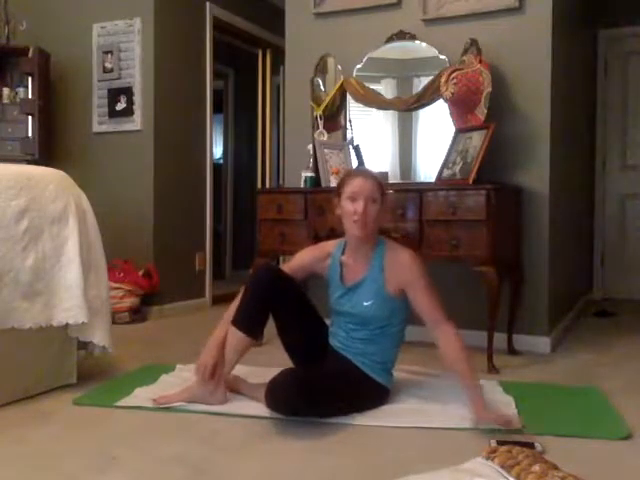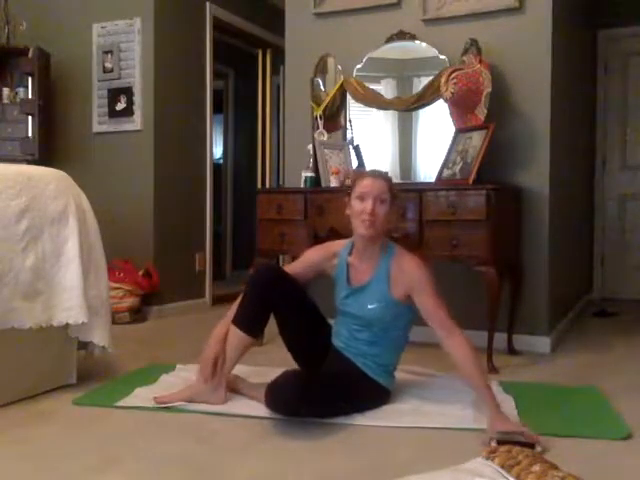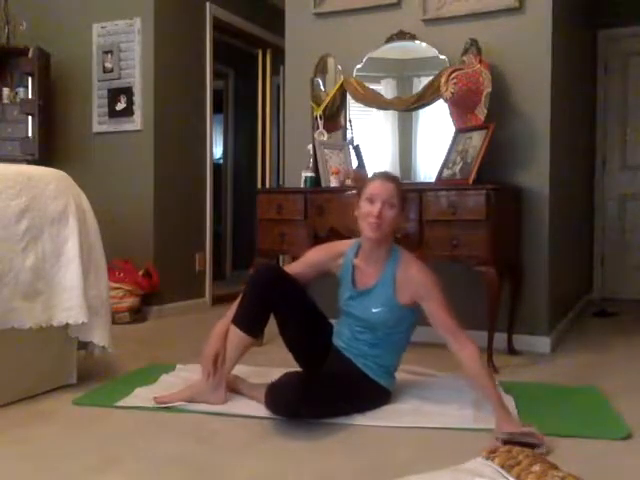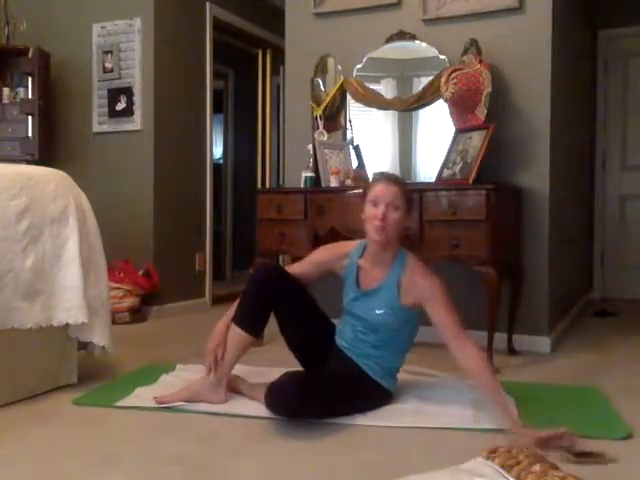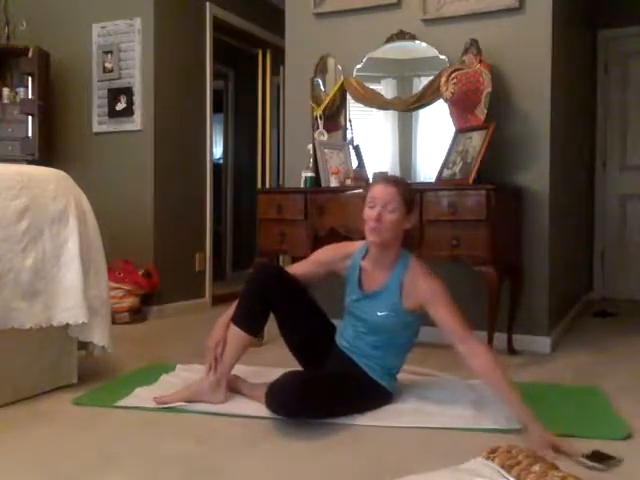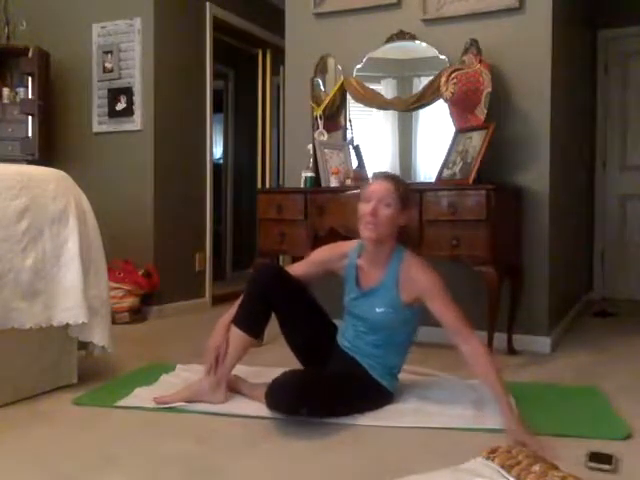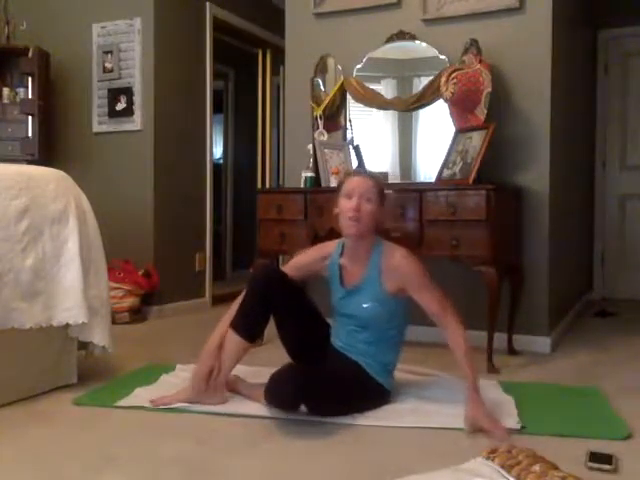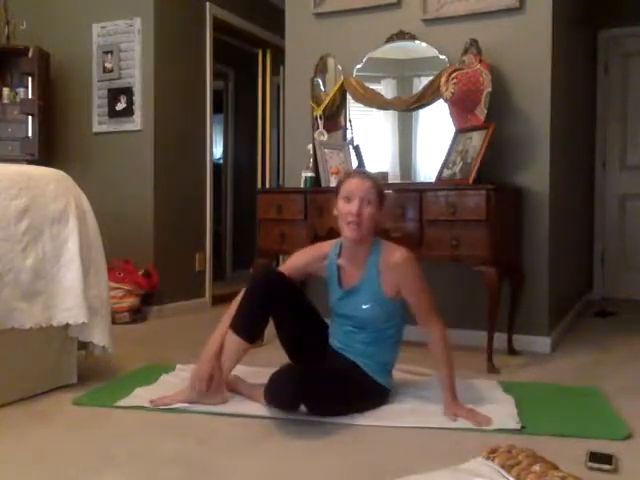
dt=0.3s
person 1, frame 1
left shoulder: (400, 261)
right shoulder: (324, 255)
left elbow: (442, 329)
right elbow: (257, 288)
left wrist: (478, 401)
right wrist: (217, 339)
left hip: (364, 380)
right hip: (326, 353)
left knee: (288, 391)
right knee: (266, 277)
left ankle: (235, 384)
right ankle: (213, 384)
person 1, frame 2
left shoulder: (406, 268)
right shoulder: (331, 255)
left elbow: (450, 336)
right elbow: (263, 288)
left wrist: (494, 412)
right wrist: (220, 332)
left hip: (365, 381)
right hip: (329, 351)
left knee: (289, 393)
right knee: (267, 276)
left ankle: (234, 384)
right ankle: (213, 382)
person 1, frame 3
left shoulder: (412, 275)
right shoulder: (336, 255)
left elbow: (459, 342)
right elbow: (271, 282)
left wrist: (502, 415)
right wrist: (220, 327)
left hip: (364, 382)
right hip: (329, 350)
left knee: (288, 395)
right knee: (266, 277)
left ankle: (234, 385)
right ankle: (213, 383)
person 1, frame 4
left shoulder: (417, 279)
right shoulder: (341, 255)
left elbow: (463, 348)
right elbow: (270, 285)
left wrist: (514, 423)
right wrist: (225, 322)
left hip: (367, 382)
right hip: (331, 350)
left knee: (289, 394)
right knee: (268, 275)
left ankle: (239, 386)
right ankle: (215, 381)
person 1, frame 5
left shoulder: (420, 282)
right shoulder: (345, 255)
left elbow: (471, 347)
right elbow: (279, 281)
left wrist: (529, 422)
right wrist: (227, 319)
left hip: (366, 382)
right hip: (332, 350)
left knee: (289, 394)
right knee: (266, 275)
left ankle: (238, 385)
right ankle: (215, 382)
person 1, frame 6
left shoulder: (415, 275)
right shoulder: (341, 255)
left elbow: (468, 341)
right elbow: (270, 284)
left wrist: (511, 417)
right wrist: (226, 322)
left hip: (368, 381)
right hip: (333, 351)
left knee: (288, 393)
right knee: (267, 276)
left ankle: (238, 385)
right ankle: (215, 382)
person 1, frame 7
left shoulder: (398, 263)
right shoulder: (324, 256)
left elbow: (452, 325)
right elbow: (252, 292)
left wrist: (475, 400)
right wrist: (213, 345)
left hip: (366, 381)
right hip: (329, 352)
left knee: (287, 386)
right knee: (268, 278)
left ankle: (234, 386)
right ankle: (212, 382)
person 1, frame 8
left shoulder: (396, 262)
right shoulder: (321, 256)
left elbow: (434, 328)
right elbow: (251, 294)
left wrist: (450, 398)
right wrist: (211, 351)
left hip: (365, 380)
right hip: (327, 352)
left knee: (285, 388)
right knee: (266, 279)
left ankle: (234, 386)
right ankle: (212, 384)
